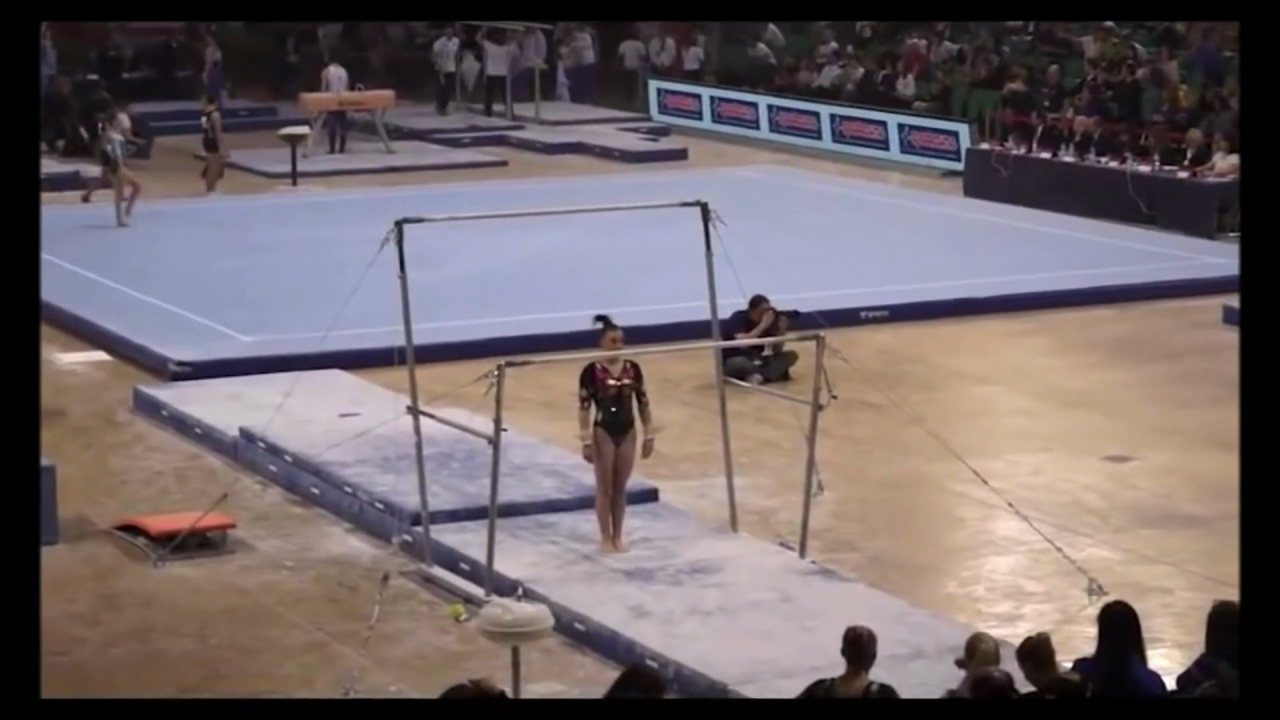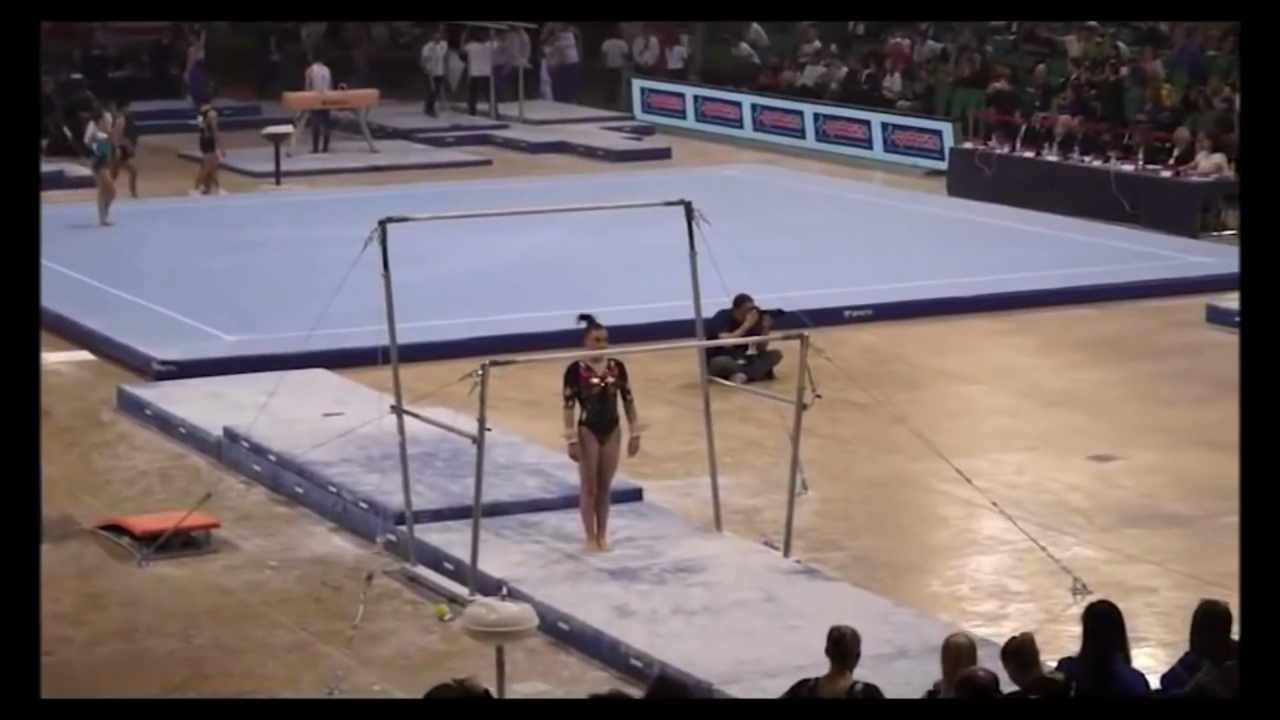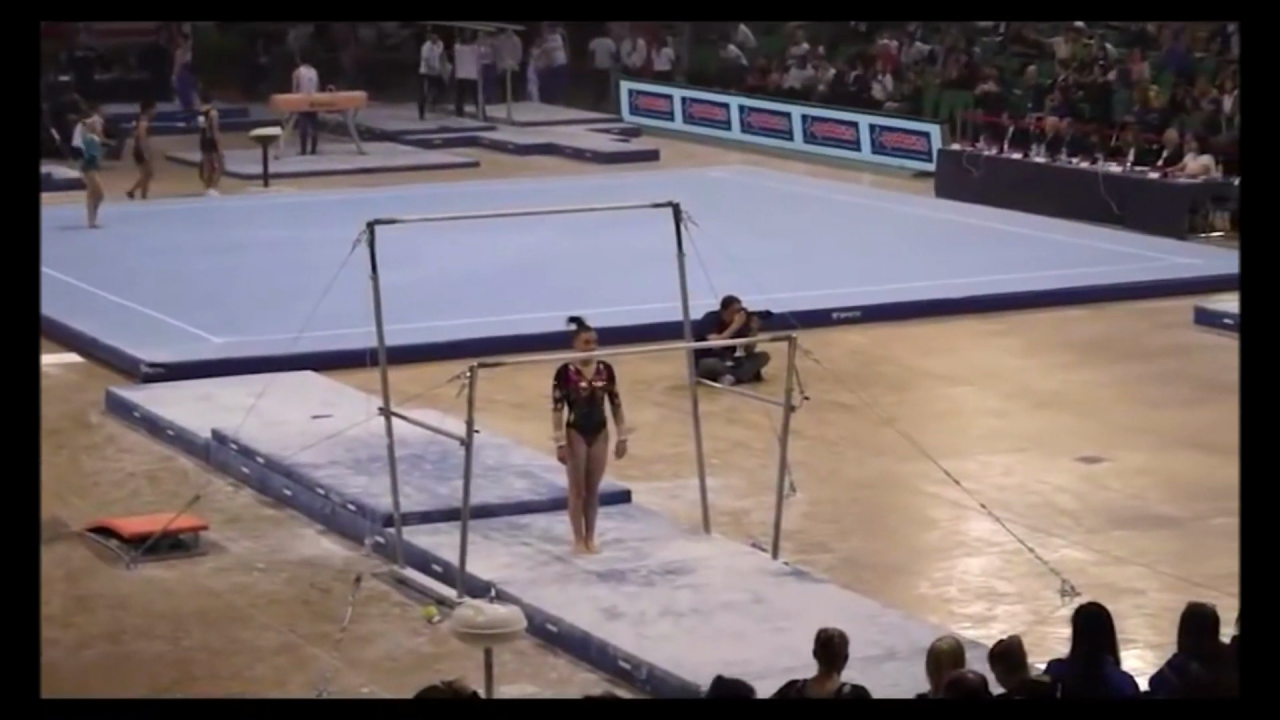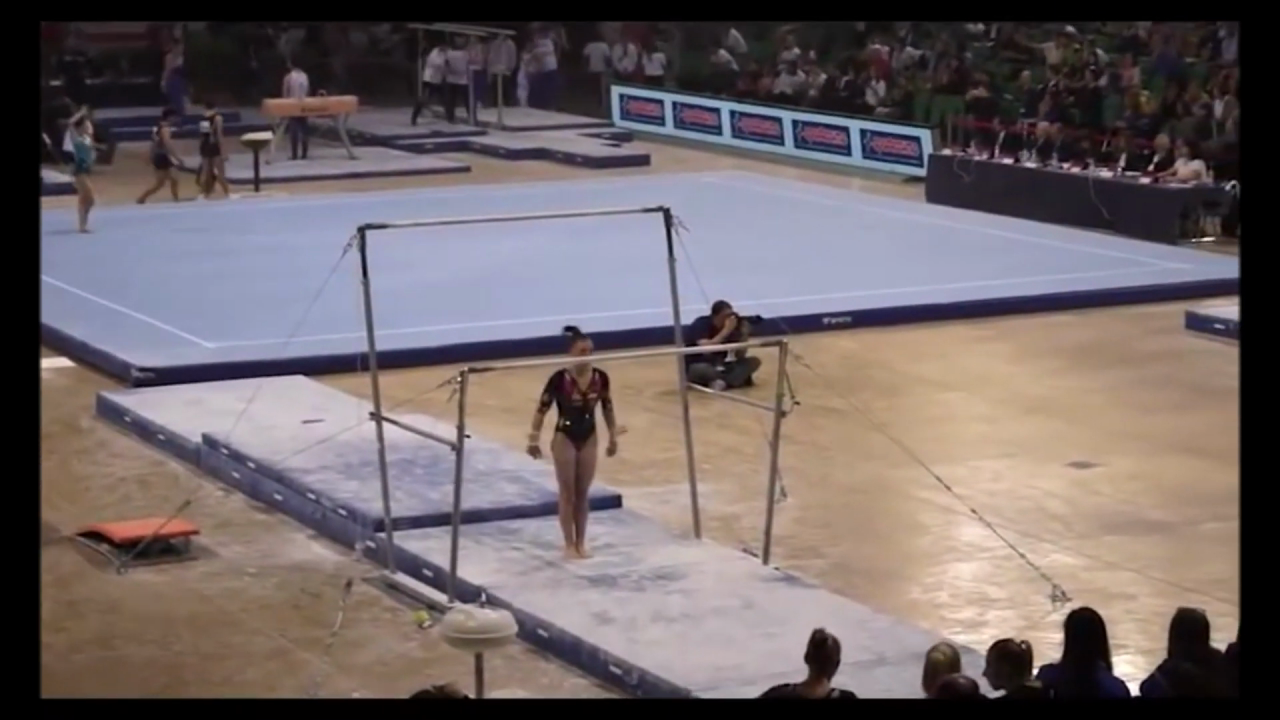
dt=0.3s
person 1, frame 1
left shoulder: (633, 369)
right shoulder: (592, 371)
left elbow: (643, 403)
right elbow: (584, 408)
left wrist: (649, 434)
right wrist: (586, 440)
left hip: (628, 432)
right hip: (604, 433)
left knee: (620, 488)
right knee: (605, 488)
left ankle: (618, 536)
right ankle: (606, 538)
person 1, frame 2
left shoulder: (617, 367)
right shoulder: (575, 370)
left elbow: (628, 400)
right elbow: (568, 406)
left wrist: (635, 432)
right wrist: (571, 439)
left hip: (612, 431)
right hip: (588, 432)
left knee: (605, 487)
right knee: (589, 488)
left ankle: (602, 535)
right ankle: (590, 537)
person 1, frame 3
left shoulder: (606, 370)
right shoulder: (565, 372)
left elbow: (616, 404)
right elbow: (558, 409)
left wrist: (622, 436)
right wrist: (560, 442)
left hip: (599, 433)
right hip: (576, 434)
left knee: (593, 489)
right knee: (577, 489)
left ankle: (590, 538)
right ankle: (578, 539)
person 1, frame 4
left shoulder: (601, 377)
right shoulder: (560, 379)
left elbow: (608, 407)
right elbow: (541, 410)
left wrist: (613, 437)
right wrist: (534, 440)
left hip: (589, 439)
right hip: (565, 439)
left knee: (583, 494)
right knee: (567, 494)
left ankle: (581, 542)
right ankle: (569, 544)
